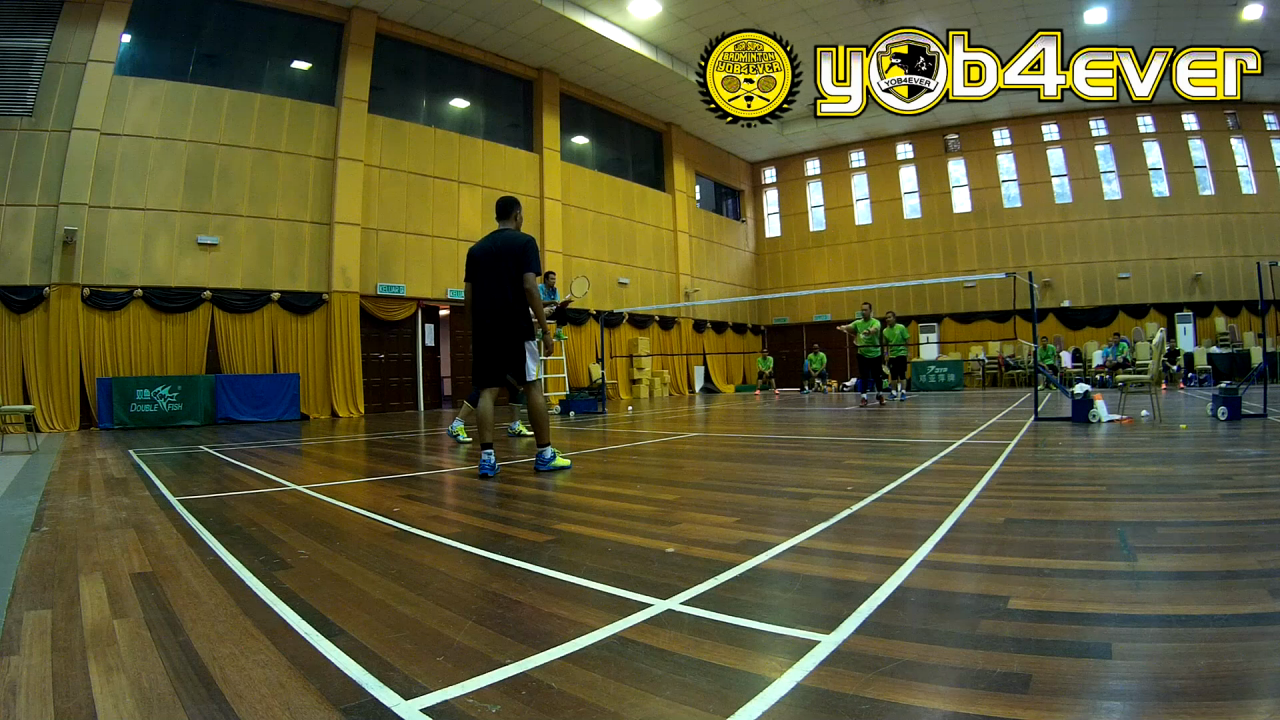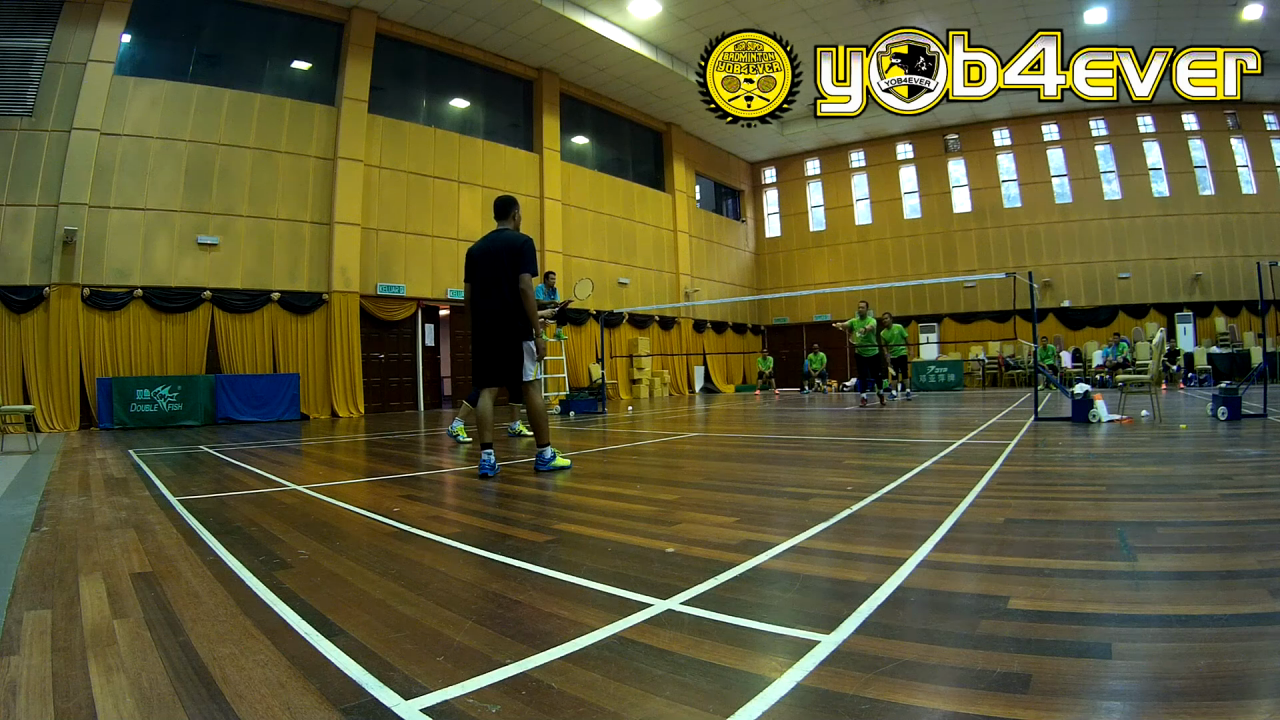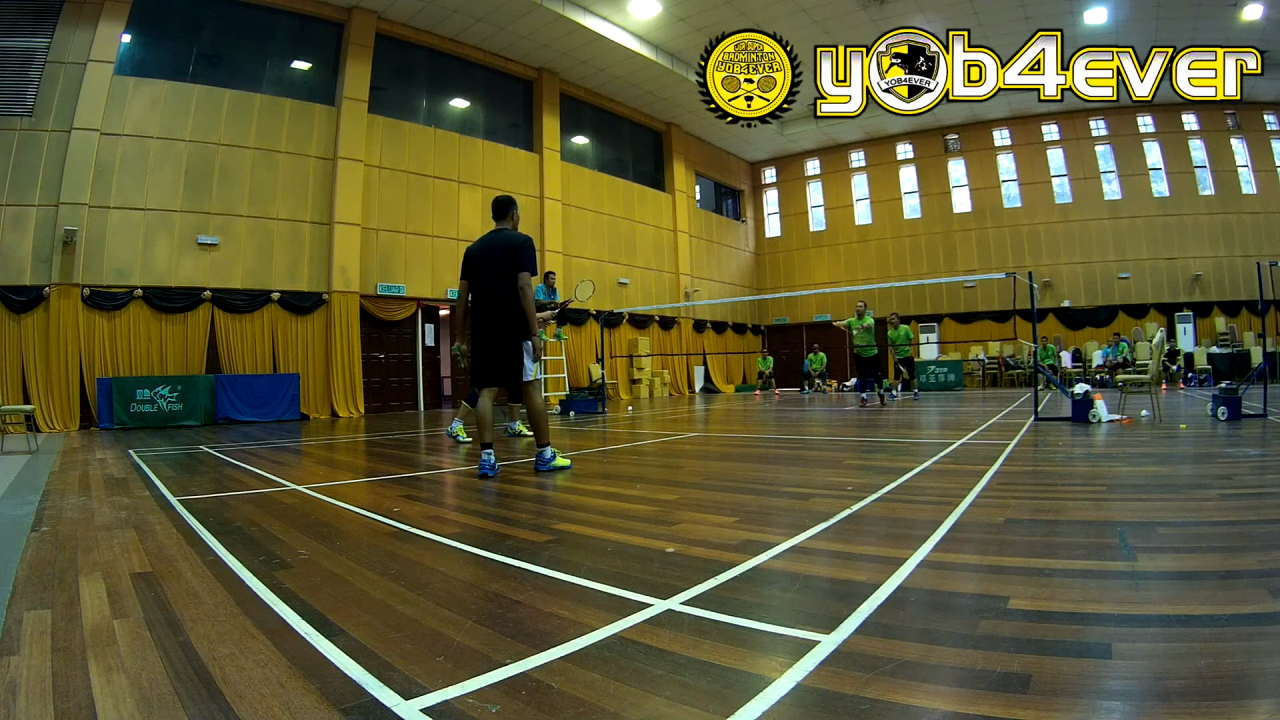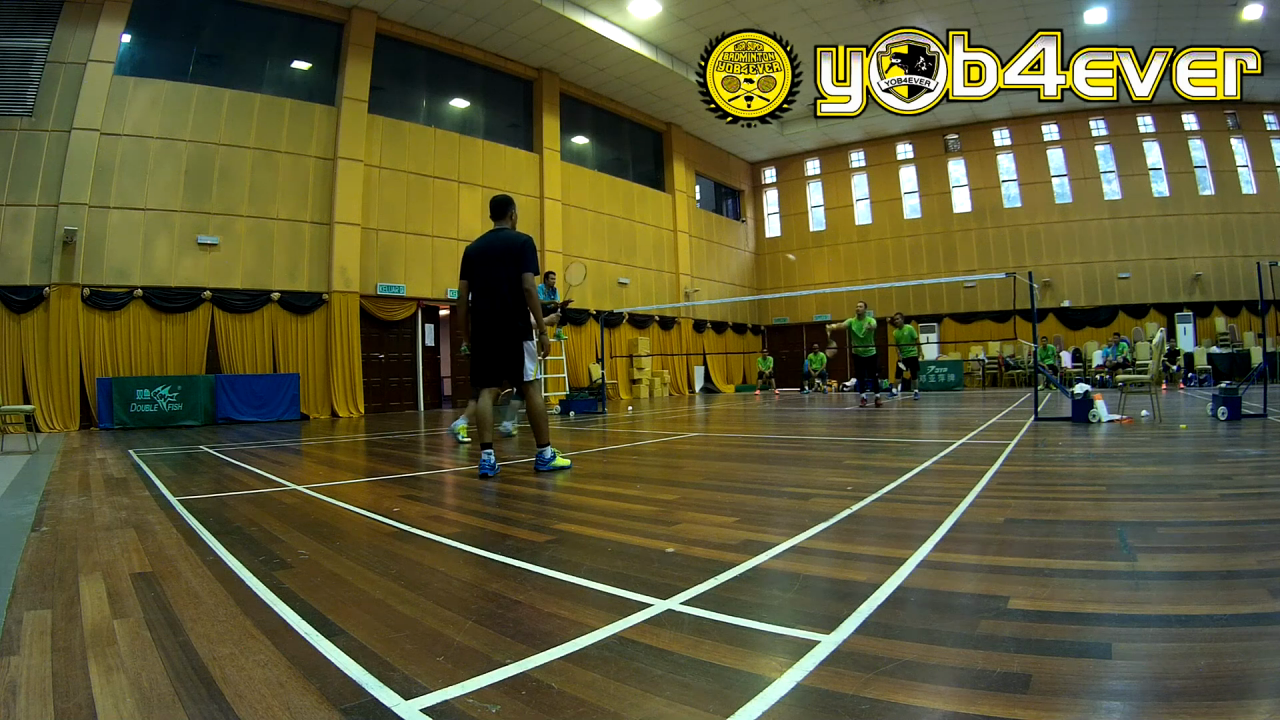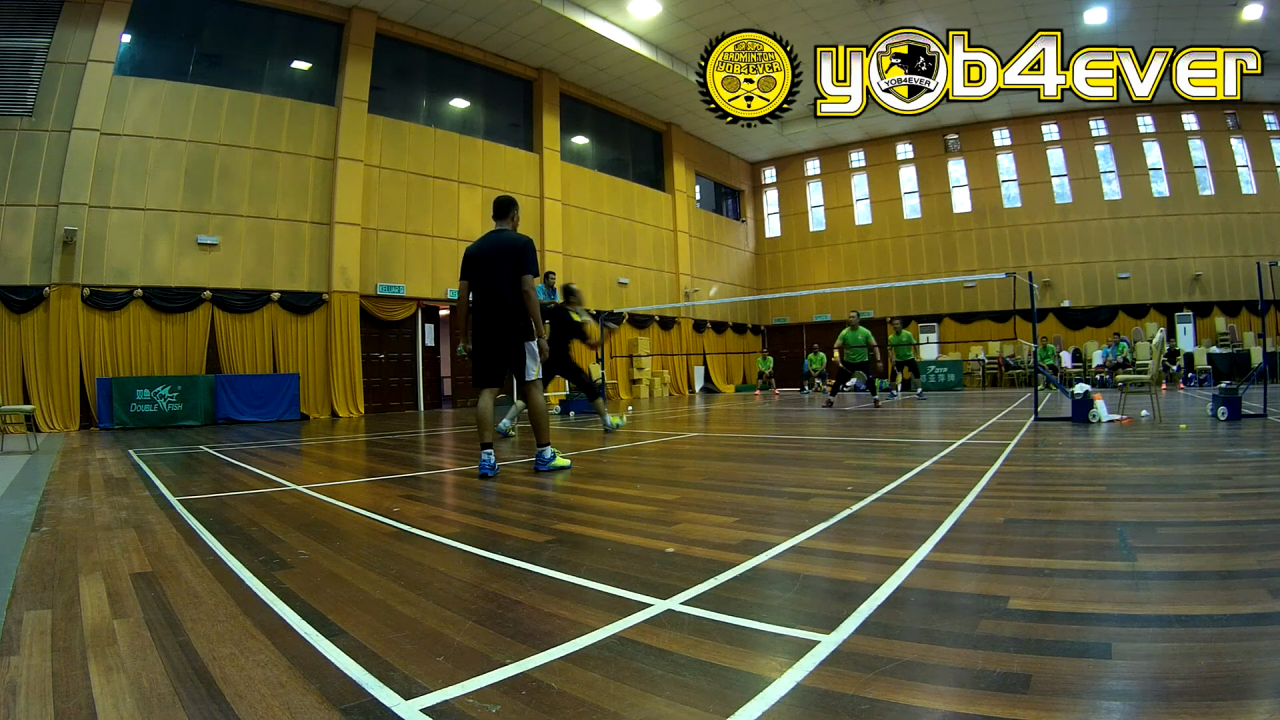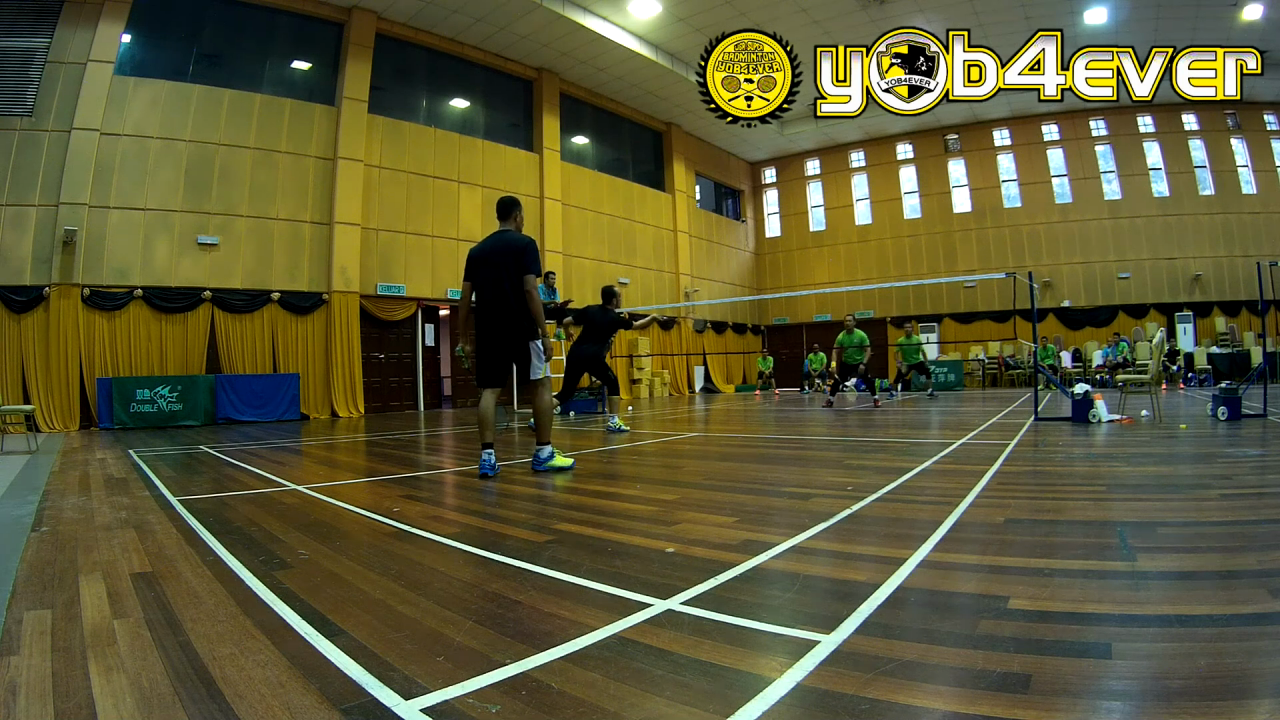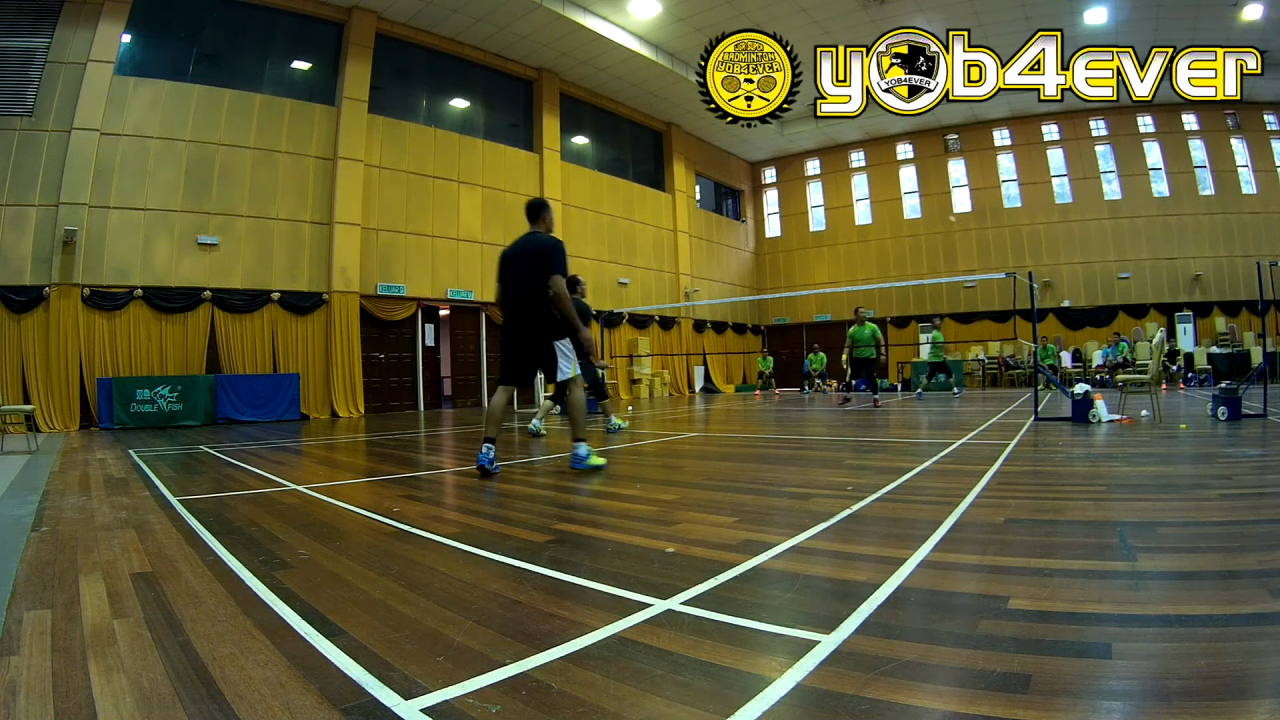
dt=0.4s
person 1, frame 1
left shoulder: (476, 249)
right shoulder: (524, 242)
left elbow: (469, 297)
right elbow: (530, 288)
left wrist: (477, 330)
right wrist: (545, 330)
left hip: (484, 331)
right hip: (516, 329)
left knee: (487, 391)
right knee: (533, 387)
left ankle: (487, 458)
right ankle: (545, 455)
person 1, frame 2
left shoulder: (475, 249)
right shoulder: (522, 242)
left elbow: (469, 296)
right elbow: (525, 288)
right wrist: (538, 333)
left hip: (484, 332)
right hip: (515, 329)
left knee: (487, 391)
right knee: (531, 388)
left ankle: (487, 458)
right ankle: (545, 455)
person 1, frame 3
left shoulder: (473, 249)
right shoulder: (521, 242)
left elbow: (463, 297)
right elbow: (524, 288)
left wrist: (462, 339)
right wrist: (535, 333)
left hip: (483, 332)
right hip: (514, 329)
left knee: (487, 391)
right knee: (531, 388)
left ankle: (487, 457)
right ankle: (545, 455)
person 1, frame 4
left shoulder: (472, 249)
right shoulder: (522, 242)
left elbow: (463, 297)
right elbow: (529, 288)
left wrist: (466, 337)
right wrist: (542, 331)
left hip: (483, 332)
right hip: (515, 329)
left knee: (487, 391)
right knee: (531, 388)
left ankle: (487, 458)
right ankle: (545, 455)
person 1, frame 5
left shoulder: (473, 249)
right shoulder: (522, 243)
left elbow: (463, 298)
right elbow: (528, 290)
left wrist: (464, 339)
right wrist: (541, 334)
left hip: (484, 332)
right hip: (516, 330)
left knee: (487, 391)
right knee: (533, 388)
left ankle: (487, 457)
right ankle: (545, 454)
person 1, frame 6
left shoulder: (477, 250)
right shoulder: (524, 244)
left elbow: (465, 298)
right elbow: (530, 290)
left wrist: (464, 340)
right wrist: (545, 332)
left hip: (488, 332)
right hip: (520, 329)
left knee: (490, 392)
right knee: (541, 385)
left ankle: (487, 457)
right ankle: (544, 453)
person 1, frame 7
left shoulder: (509, 251)
right shoulder: (552, 245)
left elbow: (500, 297)
right elbow: (557, 290)
right wrist: (580, 328)
left hip: (513, 328)
right hip: (546, 327)
left knee: (504, 389)
right knee: (574, 383)
left ankle: (487, 452)
right ankle: (581, 450)
